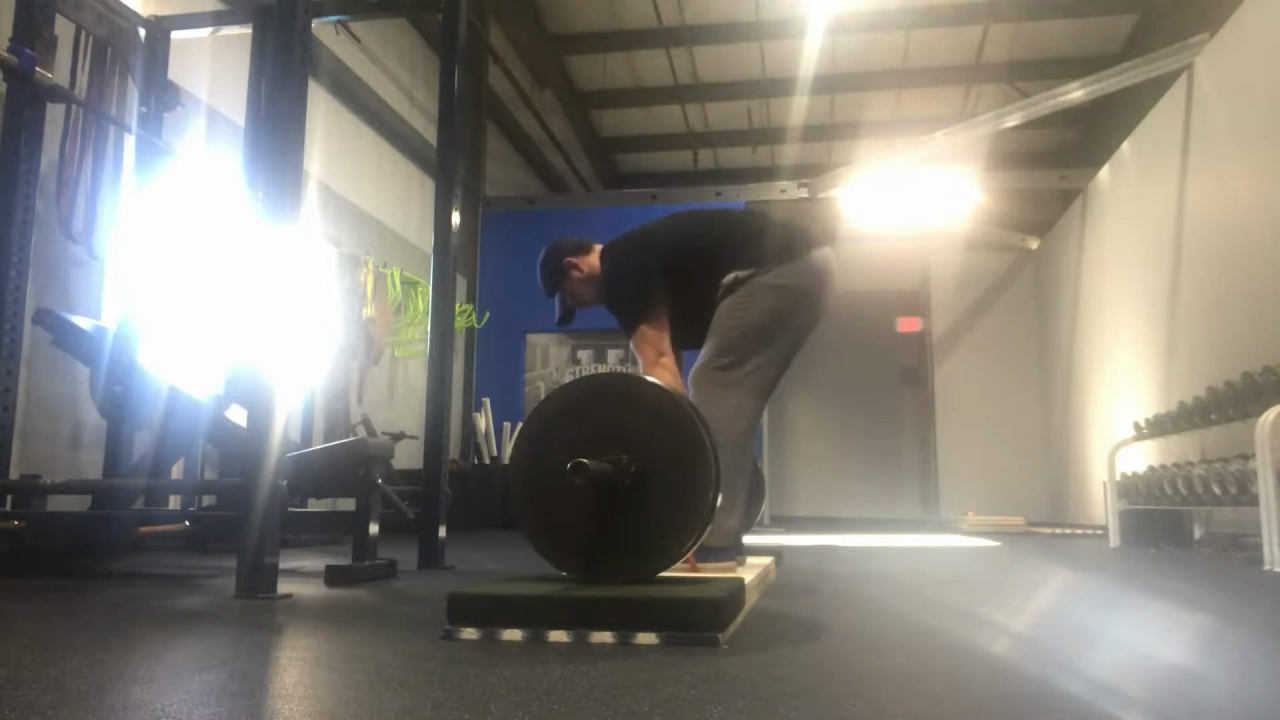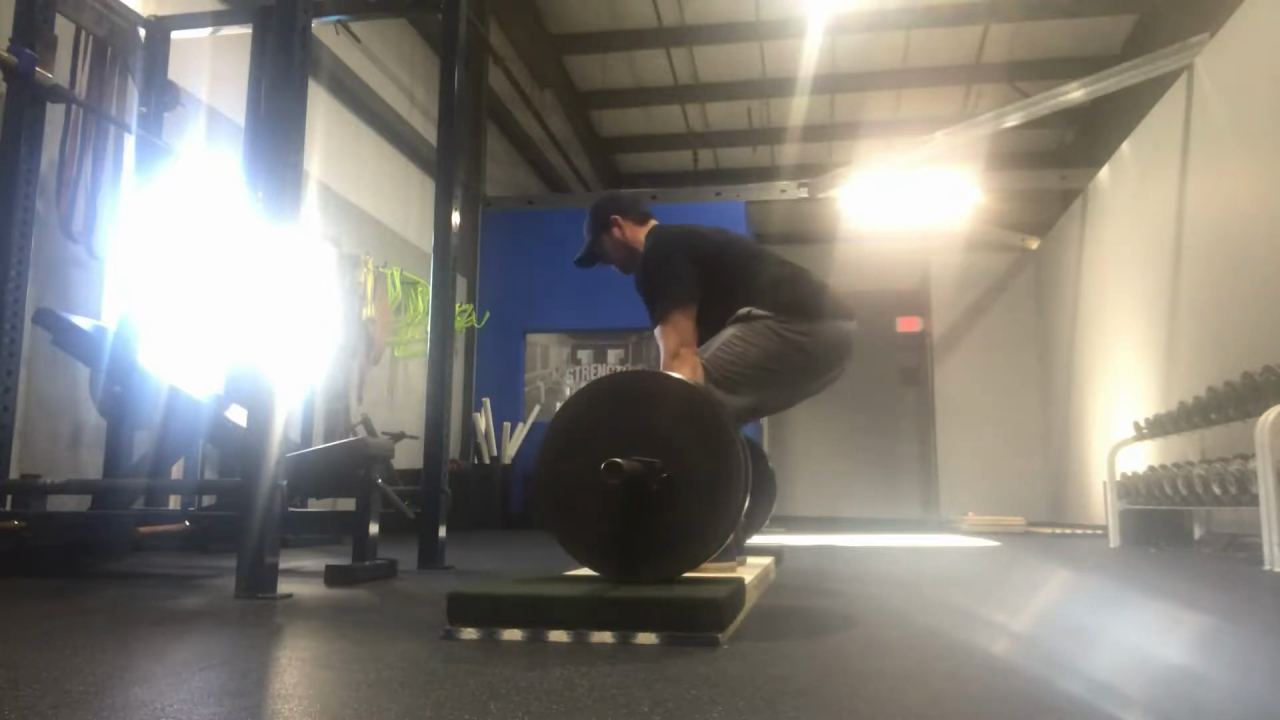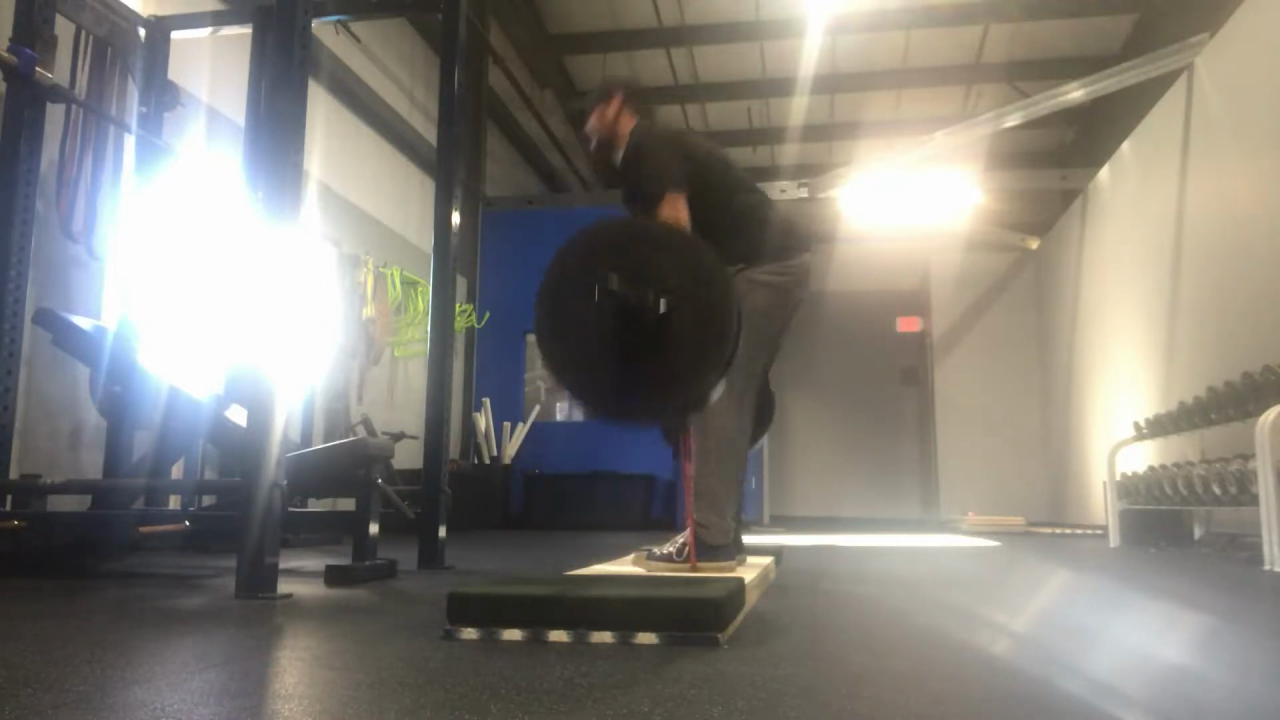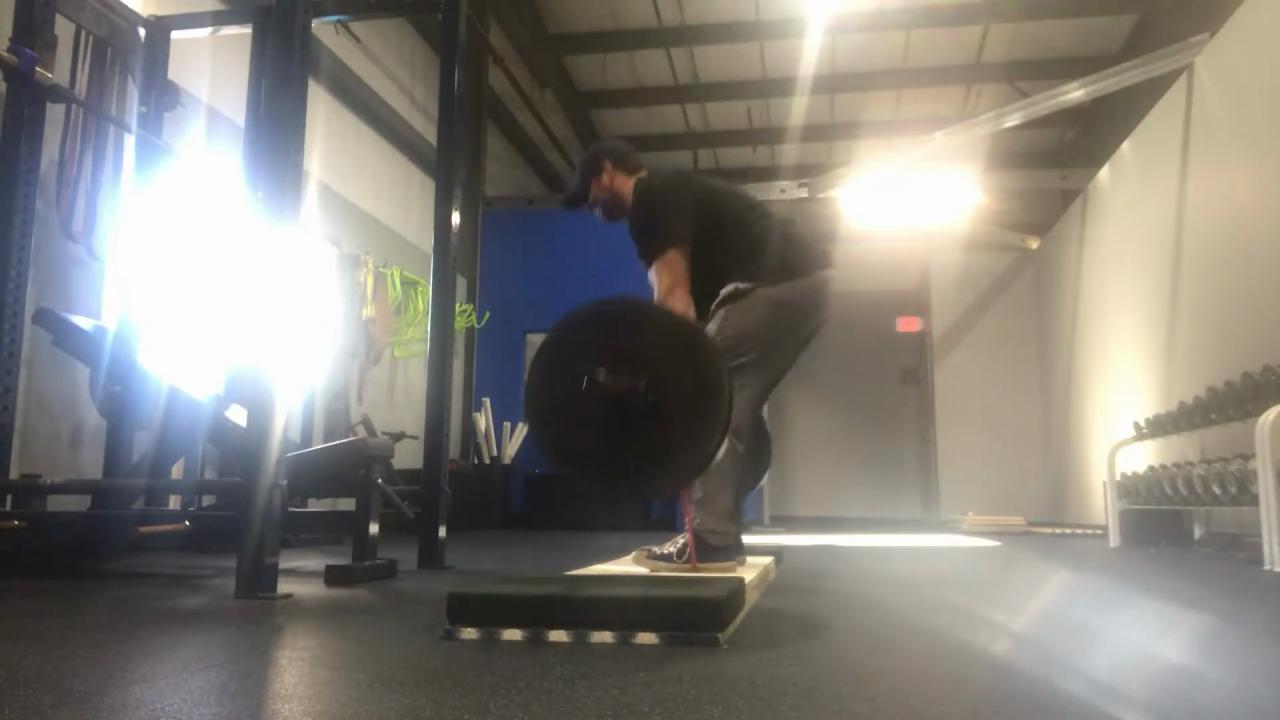
dt=1s
person 1, frame 1
left shoulder: (622, 267)
right shoulder: (638, 259)
left elbow: (659, 362)
right elbow: (666, 360)
left hip: (781, 266)
right hip: (805, 261)
left knee: (717, 391)
right knee: (725, 394)
left ankle: (713, 541)
right ankle: (721, 536)
person 1, frame 2
left shoulder: (659, 253)
right shoulder: (681, 244)
left elbow: (680, 354)
right elbow: (691, 352)
left hip: (799, 325)
right hip: (828, 327)
person 1, frame 3
left shoulder: (644, 148)
right shoulder: (659, 149)
left elbow: (674, 230)
right elbow: (684, 237)
left hip: (761, 262)
right hip: (776, 260)
left knee: (714, 393)
right knee: (725, 395)
left ankle: (709, 542)
right ankle: (720, 535)
person 1, frame 4
left shoulder: (653, 198)
right shoulder: (672, 194)
left elbow: (673, 294)
right elbow: (689, 293)
left hip: (779, 282)
right hip: (801, 279)
right knee: (727, 406)
left ankle: (710, 542)
right ankle: (720, 535)
